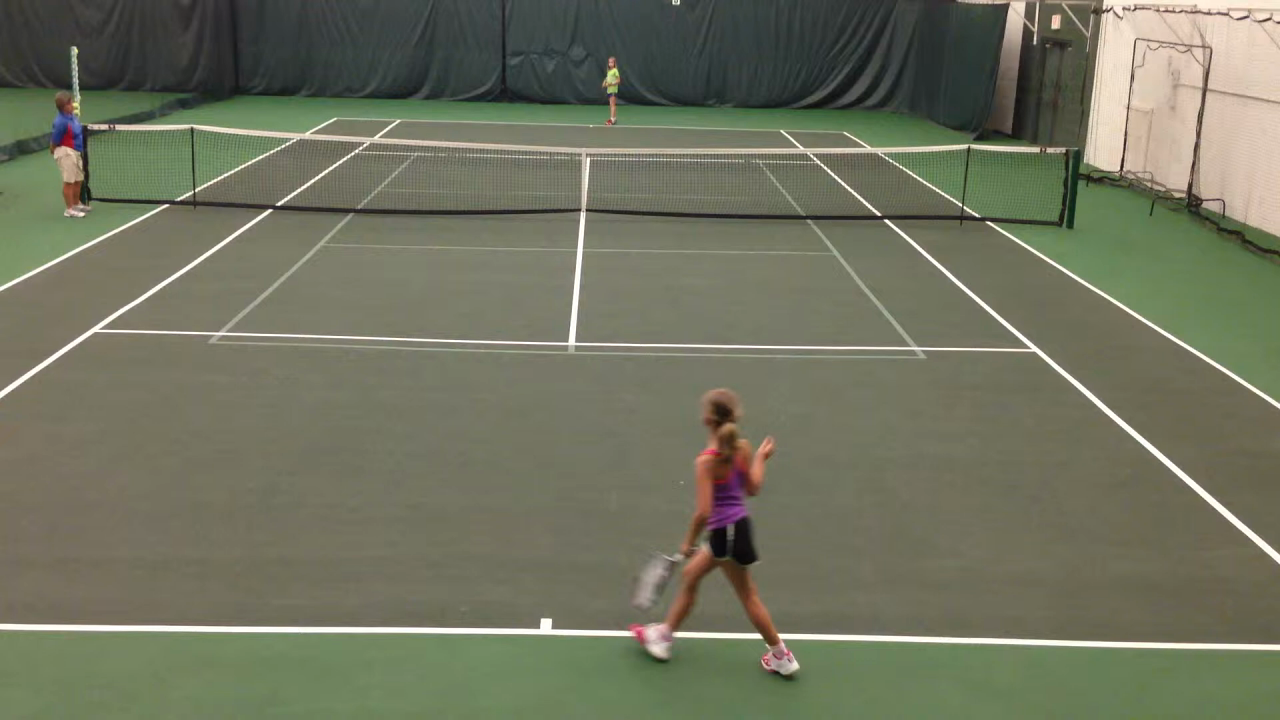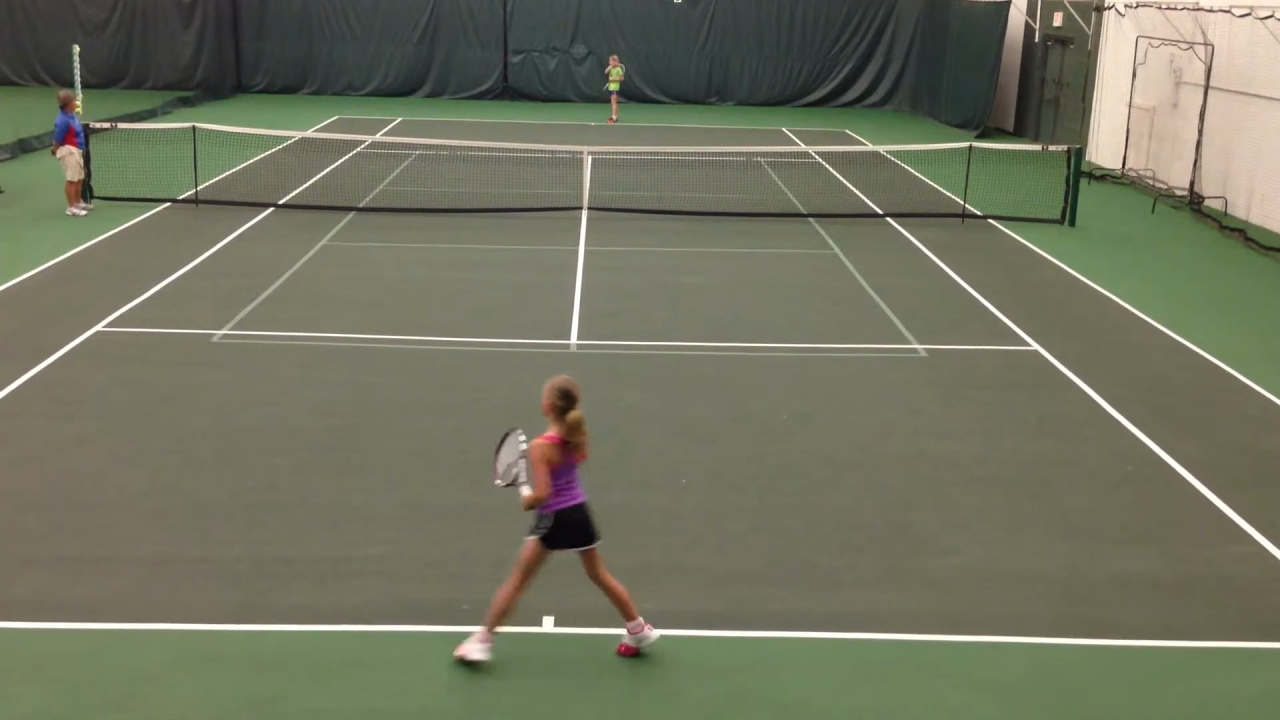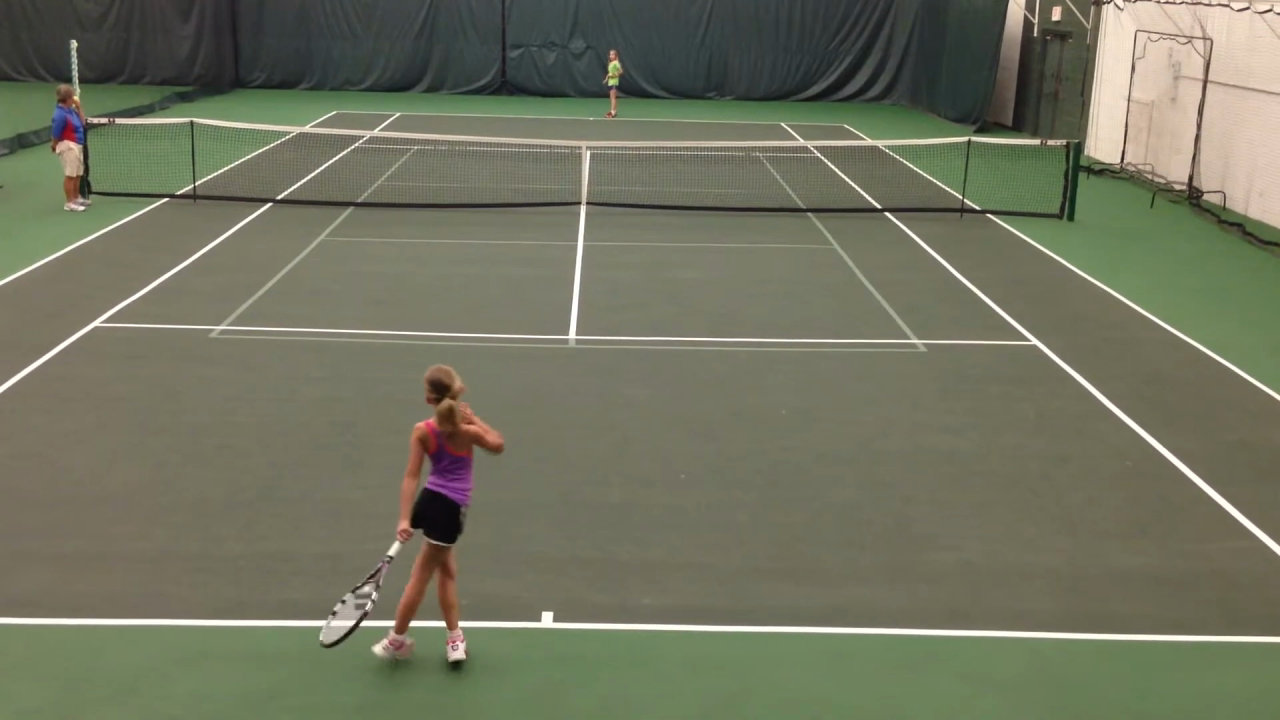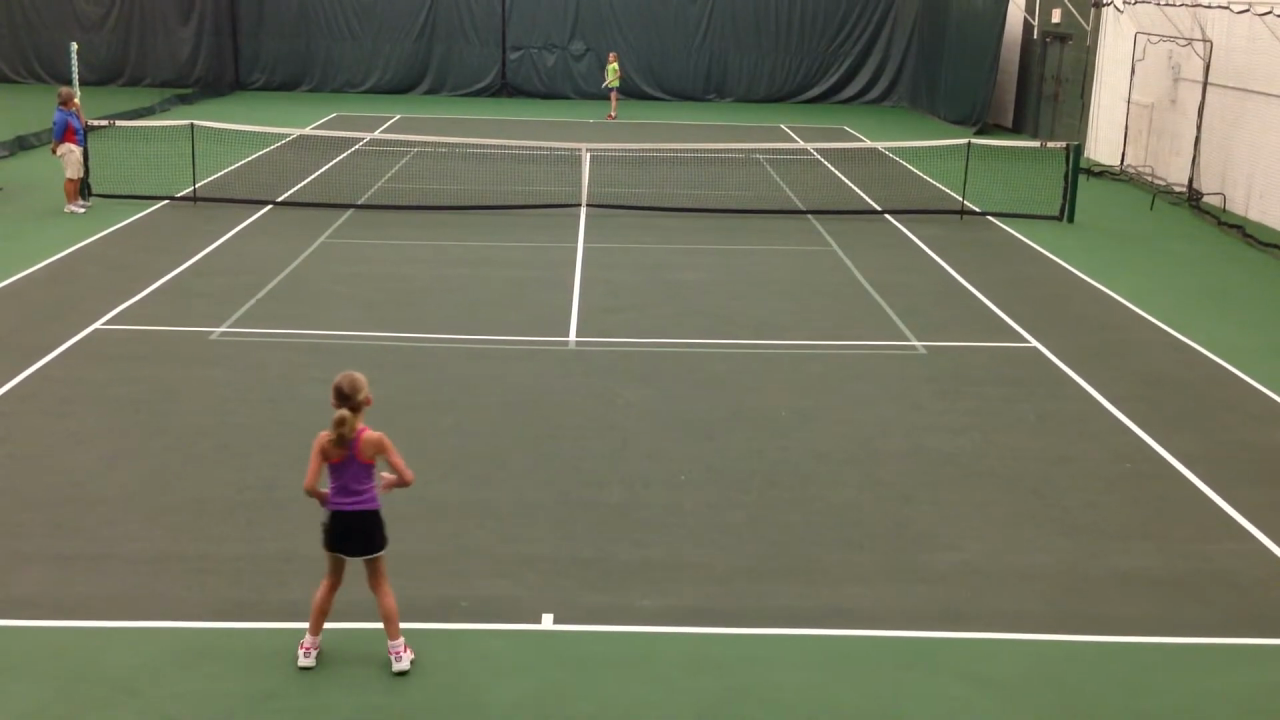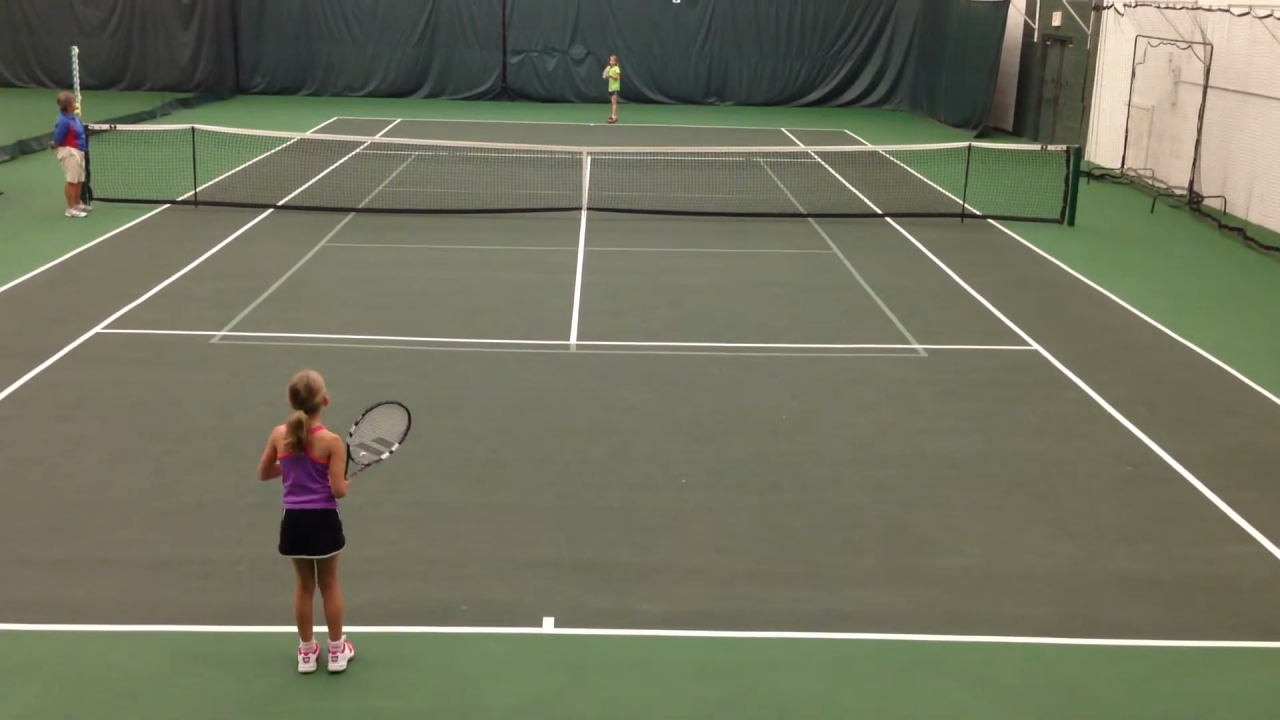
dt=0.7s
person 1, frame 1
left shoulder: (705, 462)
right shoulder: (742, 448)
left elbow: (703, 513)
right elbow: (753, 488)
left wrist: (688, 542)
right wrist: (762, 458)
left hip: (727, 533)
right hip: (736, 526)
left knee: (747, 596)
right knee: (691, 578)
left ankle: (781, 656)
right ankle: (662, 635)
person 1, frame 2
left shoulder: (540, 446)
right shoulder: (577, 437)
left elbow: (542, 495)
left wrist: (527, 500)
left hip: (554, 520)
right hip: (579, 514)
left knee: (517, 581)
right knee: (599, 576)
left ankle: (480, 643)
right ankle: (639, 630)
person 1, frame 3
left shoulder: (421, 430)
right shoulder: (469, 432)
left elbow: (411, 476)
right elbow: (499, 445)
left wrist: (404, 518)
right wrist: (473, 419)
left hip: (428, 501)
right hip: (450, 508)
left knee: (447, 571)
right knee: (422, 573)
left ankle: (455, 640)
right ankle: (397, 640)
person 1, frame 4
left shoulder: (324, 440)
right shoulder: (376, 439)
left elbow: (309, 487)
right elbow: (406, 478)
left wrist: (324, 497)
right wrist: (388, 482)
left hip: (338, 519)
right hip: (368, 519)
left knee: (331, 580)
right knee: (379, 584)
left ankle: (310, 646)
right ankle: (397, 650)
person 1, frame 5
left shoulder: (279, 435)
right shoulder: (332, 441)
left elbow: (264, 474)
right elbow: (338, 491)
right wrist: (346, 485)
left hip: (294, 520)
right hip: (323, 520)
left knee: (304, 585)
right knee: (329, 584)
left ankle: (307, 651)
right ankle: (338, 651)
